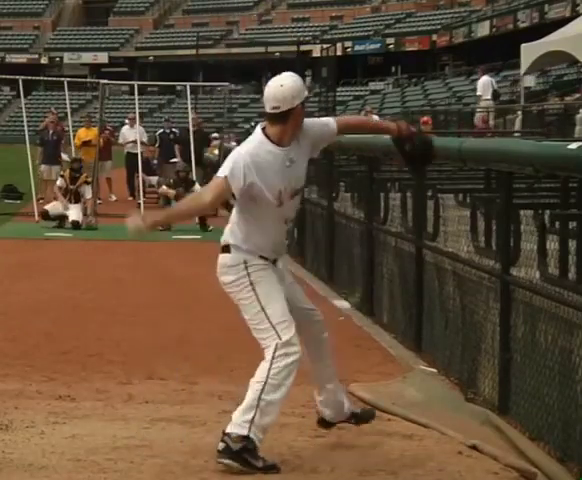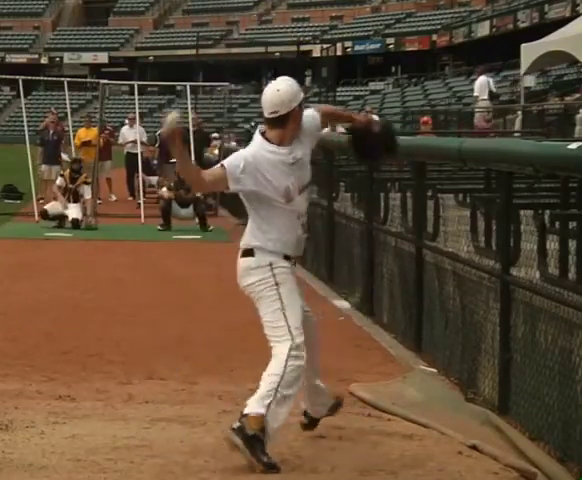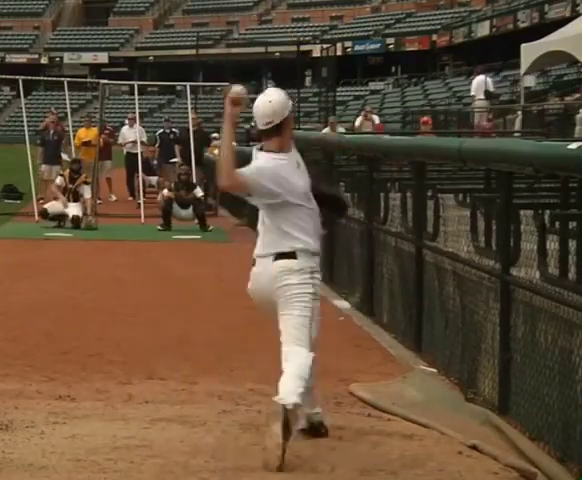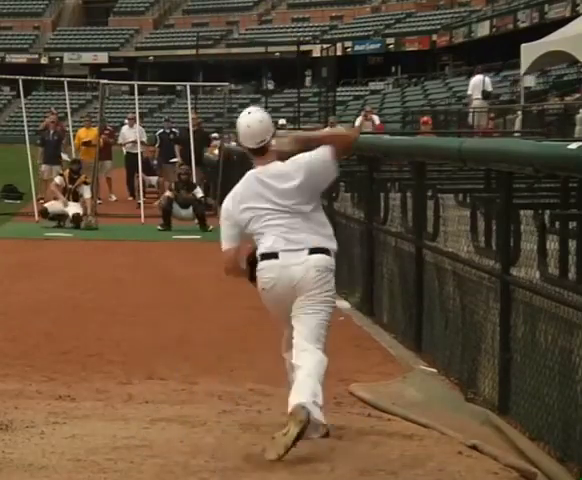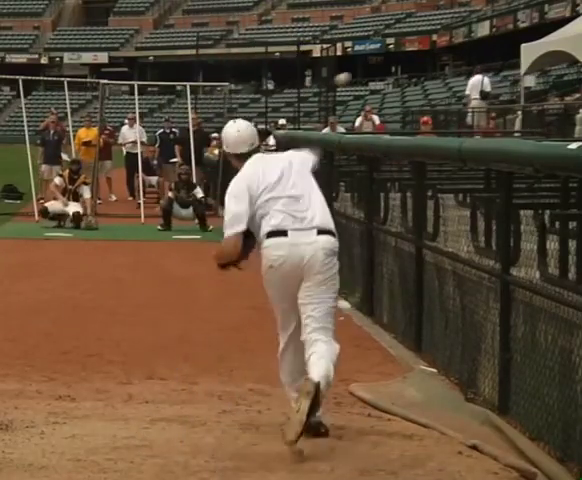
dt=0.1s
person 1, frame 1
left shoulder: (306, 133)
right shoulder: (248, 156)
left elbow: (342, 124)
right elbow: (207, 198)
left wrist: (390, 127)
right wrist: (158, 219)
left hip: (271, 261)
right hip: (246, 264)
left knee: (312, 326)
right knee: (285, 346)
left ankle: (334, 408)
right ankle: (238, 439)
person 1, frame 2
left shoulder: (304, 132)
right shoulder: (252, 159)
left elbow: (324, 112)
right elbow: (201, 181)
left wrist: (353, 118)
right wrist: (176, 146)
left hip: (276, 264)
right hip: (268, 266)
left knee: (304, 331)
right knee: (291, 349)
left ankle: (317, 402)
right ankle: (252, 424)
person 1, frame 3
left shoulder: (280, 153)
right shoulder: (266, 169)
right elbow: (227, 180)
right wrist: (229, 122)
left hip: (267, 270)
right hip: (295, 270)
left knee: (298, 339)
right knee: (299, 350)
left ankle: (308, 416)
person 1, frame 4
left shoulder: (236, 197)
right shoulder: (302, 167)
left elbow: (232, 265)
right elbow: (347, 138)
right wrist: (303, 138)
left hip: (271, 274)
right hip: (314, 266)
left knee: (296, 342)
right knee: (311, 352)
left ankle: (307, 411)
right ankle: (302, 413)
person 1, frame 5
left shoulder: (237, 186)
right shoulder: (289, 159)
left elbow: (226, 253)
right elbow: (310, 154)
left hip: (277, 249)
right hip: (320, 246)
left knee: (290, 335)
right knee: (319, 335)
left ankle: (307, 413)
right ankle: (313, 385)
